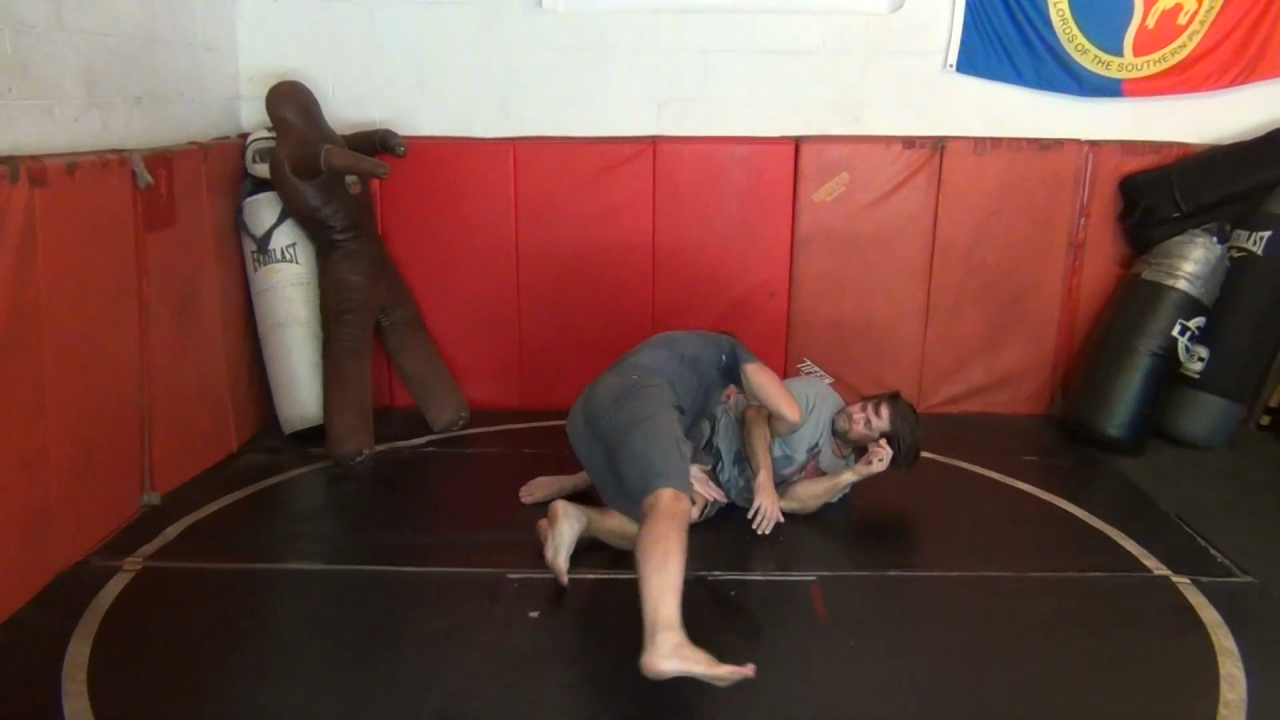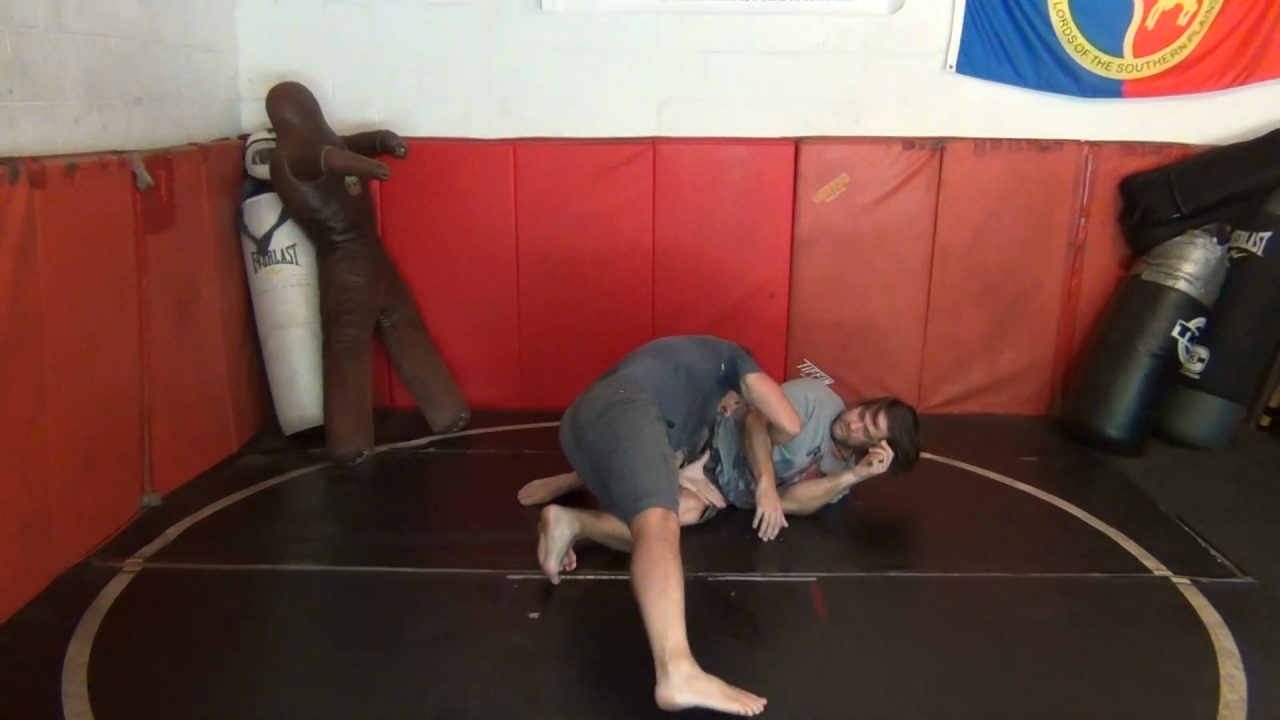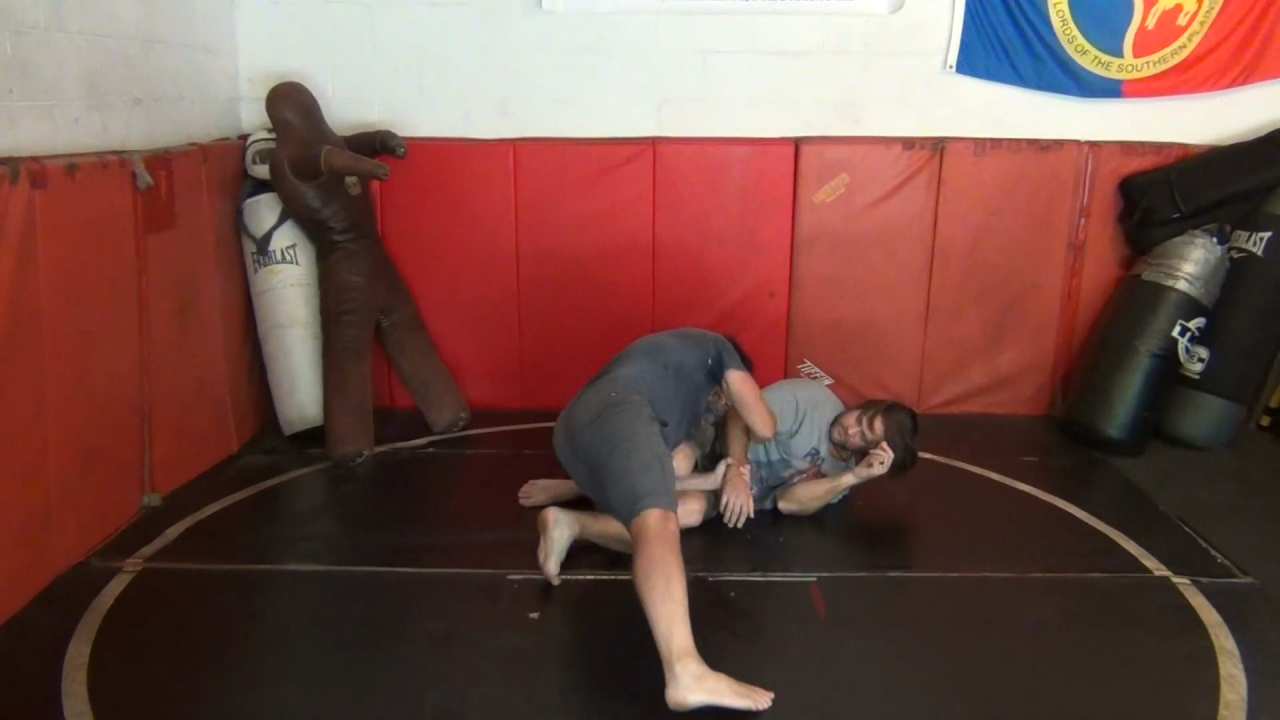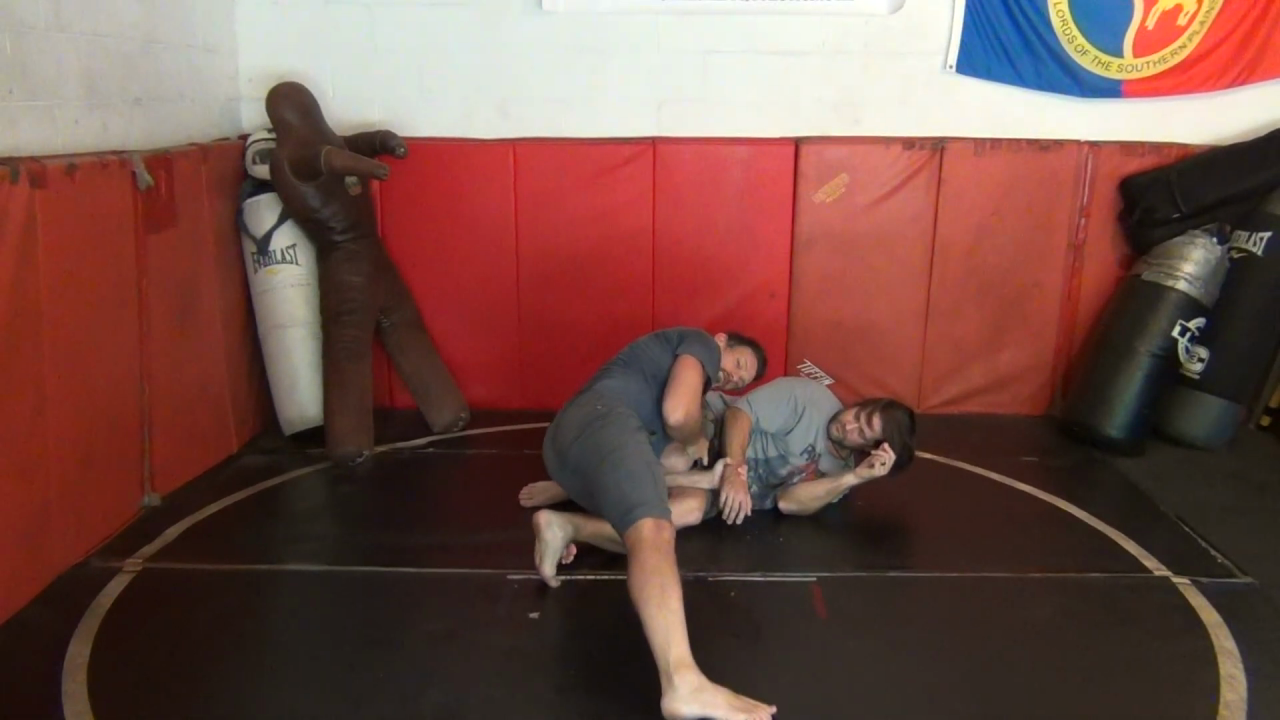
dt=0.5s
person 1, frame 1
left shoulder: (841, 471)
right shoulder: (817, 395)
left elbow: (790, 501)
right elbow: (755, 415)
left wrist: (856, 474)
right wrist: (764, 479)
left hip: (723, 486)
right hip: (713, 433)
left knee: (692, 506)
person 1, frame 2
left shoulder: (843, 472)
right shoulder: (816, 397)
left elbow: (792, 501)
right elbow: (756, 423)
left wrist: (857, 477)
right wrist: (765, 486)
left hip: (723, 487)
right hip: (712, 435)
left knee: (688, 509)
left ankle: (571, 521)
right ankle: (569, 482)
person 1, frame 3
left shoulder: (841, 471)
right shoulder: (812, 398)
left elbow: (788, 502)
right elbow: (740, 417)
left wrist: (856, 478)
right wrist: (737, 469)
left hip: (729, 490)
right hip: (715, 432)
left knee: (694, 510)
right knee: (678, 465)
right ankle: (574, 488)
person 1, frame 4
left shoulder: (839, 472)
right shoulder: (811, 397)
left elbow: (789, 502)
right elbow: (739, 414)
left wrist: (857, 478)
right wrist: (734, 470)
left hip: (735, 487)
left knee: (690, 509)
right knee: (675, 462)
person 2, frame 1
left shoulder: (324, 142)
right shoulder: (291, 154)
right elbow: (310, 157)
left wrist: (383, 138)
right wrist: (343, 159)
left hip: (371, 255)
right hip: (346, 266)
left knee: (406, 330)
right knee: (348, 349)
left ankle: (447, 414)
right ankle: (351, 445)
person 2, frame 2
left shoulder: (326, 144)
right shoulder: (291, 155)
right elbow: (309, 158)
left wrist: (382, 139)
right wrist: (336, 160)
left hip: (370, 257)
right hip: (347, 266)
left knee: (406, 332)
right knee: (347, 350)
right ankle: (351, 445)
person 2, frame 3
left shoulder: (326, 144)
right shoulder: (291, 156)
right elbow: (309, 158)
left wrist: (382, 140)
right wrist: (340, 160)
left hip: (371, 257)
right hip: (346, 267)
left knee: (406, 331)
right knee: (348, 350)
left ankle: (447, 415)
right ankle: (351, 444)
person 2, frame 4
left shoulder: (326, 144)
right shoulder: (291, 156)
right elbow: (309, 158)
left wrist: (382, 139)
right wrist: (339, 160)
left hip: (370, 256)
right hip: (345, 266)
left knee: (406, 331)
right knee: (348, 349)
right ankle: (351, 445)
person 3, frame 1
left shoulder: (674, 349)
right shoulder: (729, 350)
right elbow: (789, 413)
left hip: (585, 412)
right hip: (636, 397)
left knee: (652, 523)
right knee: (670, 505)
left ankle: (574, 518)
right ankle: (665, 643)
person 3, frame 2
left shoulder: (678, 358)
right shoulder: (729, 356)
right elbow: (789, 424)
left hip: (579, 420)
right hip: (624, 407)
left knee: (649, 526)
right knee: (658, 523)
left ankle: (569, 522)
right ankle: (678, 674)
person 3, frame 3
left shoulder: (671, 353)
right shoulder: (719, 349)
right elbow: (762, 426)
left hip: (572, 425)
right hip: (617, 410)
right knee: (658, 524)
left ankle: (569, 523)
right ankle: (686, 674)
person 3, frame 4
left shoulder: (667, 359)
right shoulder: (700, 343)
right elbow: (678, 412)
right wrist: (696, 441)
left hip: (561, 439)
right hip: (603, 421)
left knee: (656, 529)
right knee: (652, 534)
left ankle: (563, 525)
right ankle: (684, 685)
